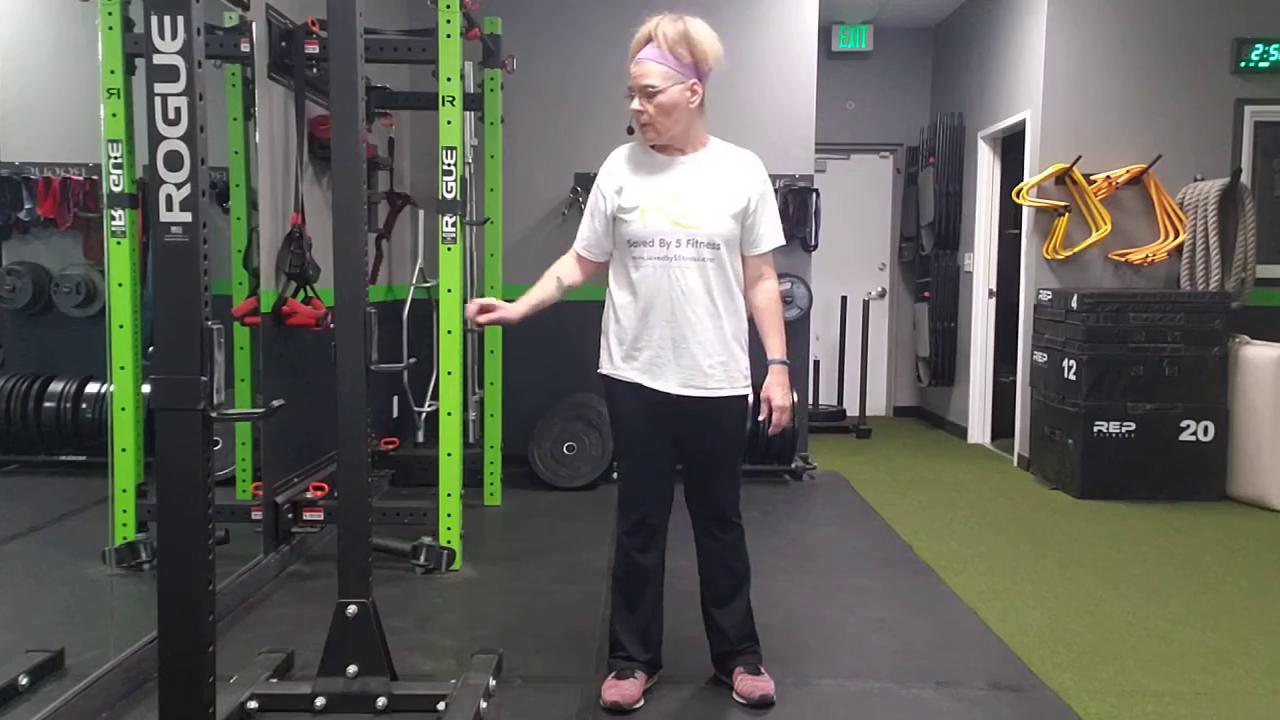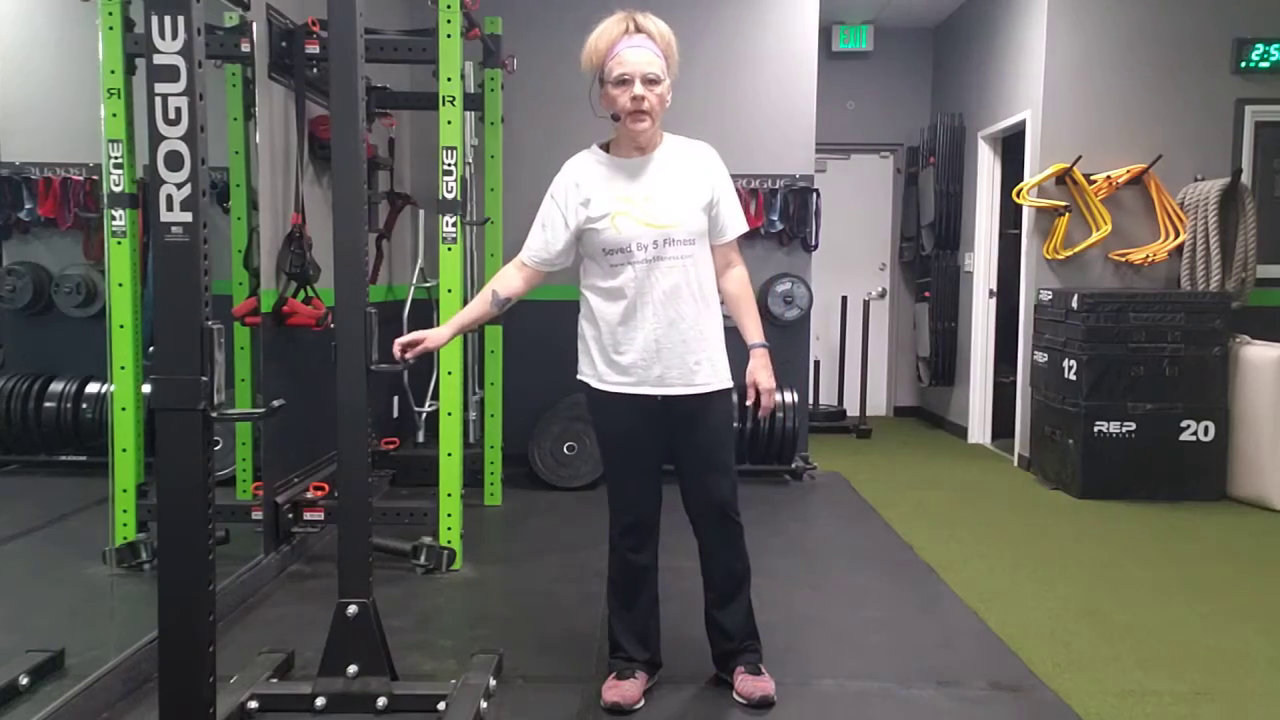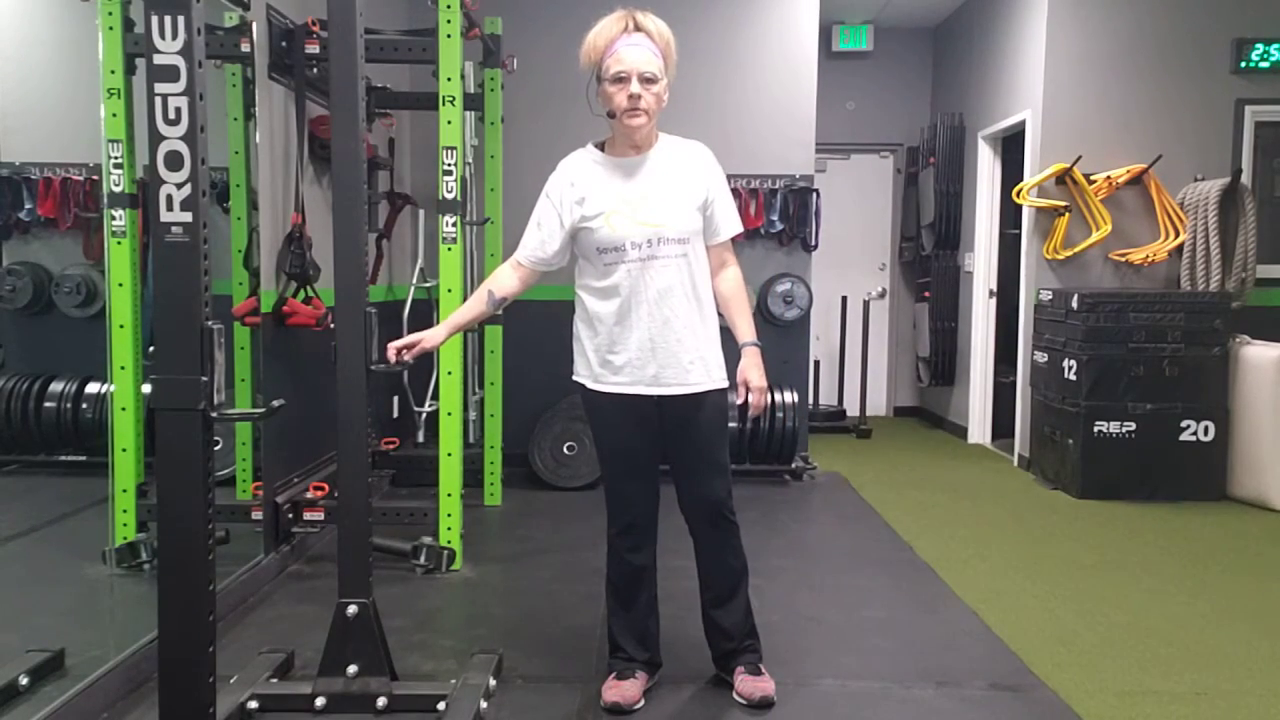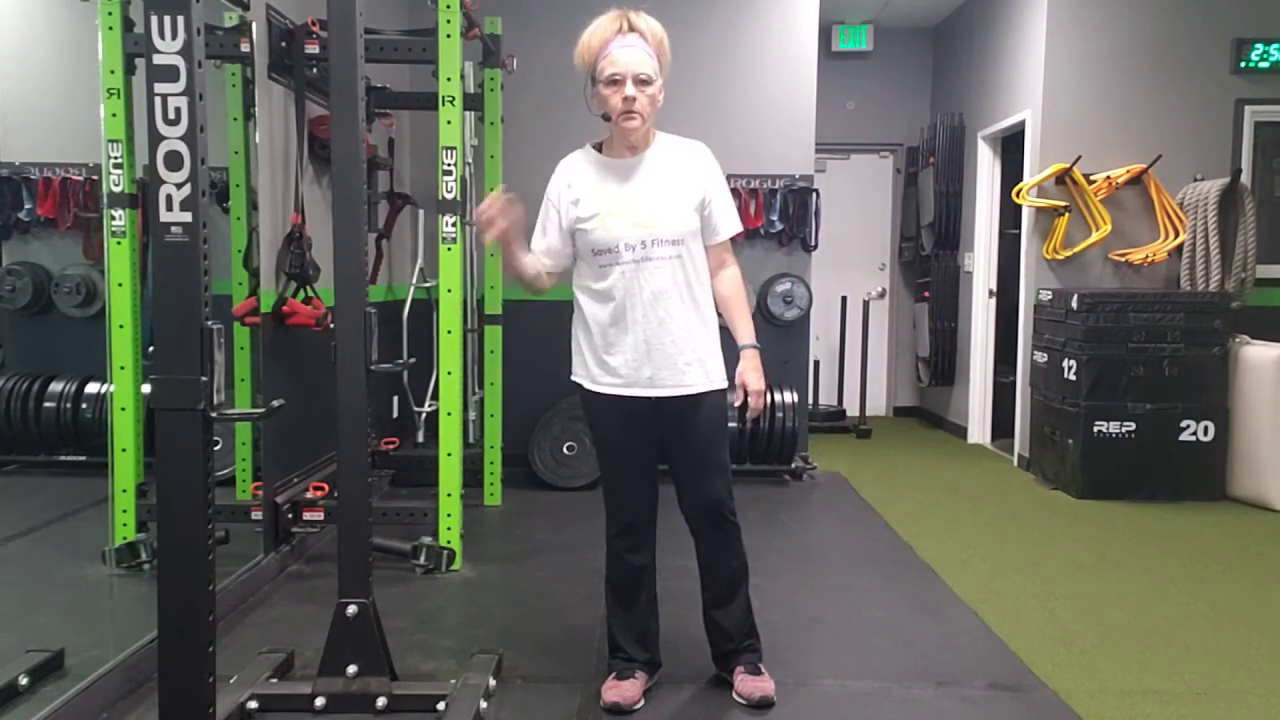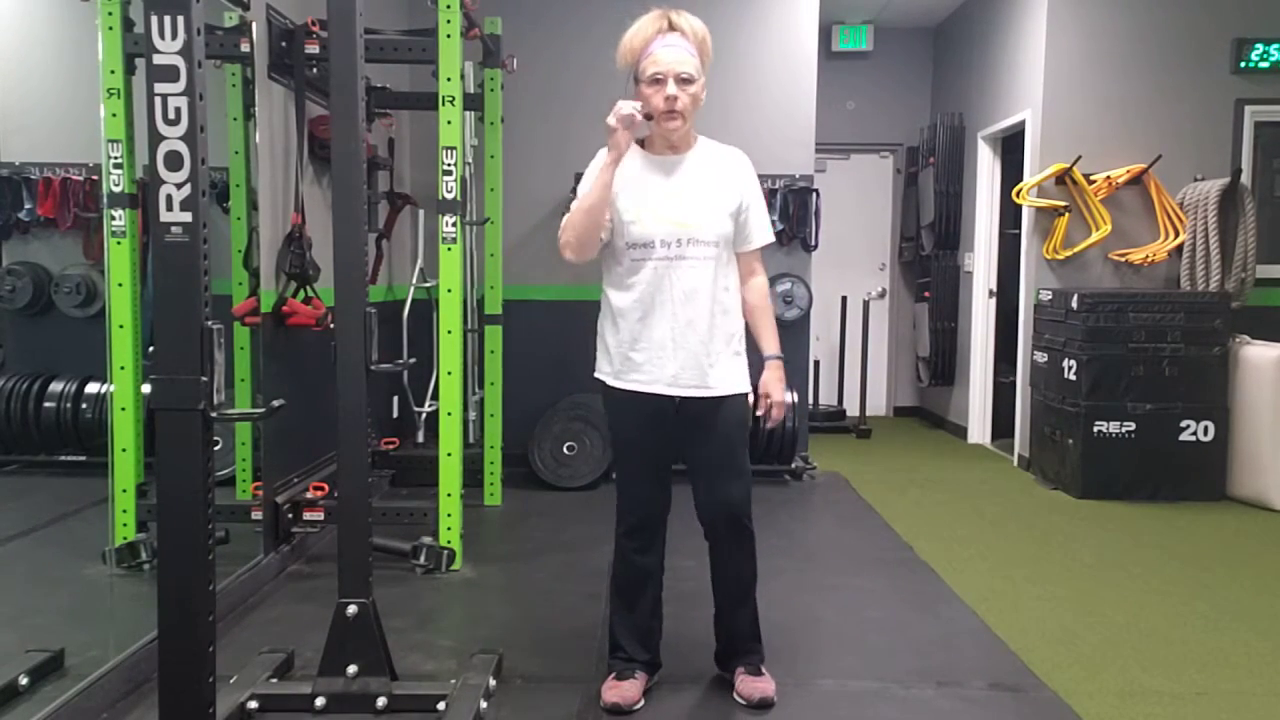
dt=0.7s
person 1, frame 1
left shoulder: (740, 171)
right shoulder: (621, 168)
left elbow: (760, 280)
right elbow: (581, 262)
left wrist: (779, 366)
right wrist: (518, 307)
left hip: (715, 383)
right hip: (635, 378)
left knee: (719, 521)
right knee: (640, 523)
left ankle: (738, 655)
right ankle: (633, 659)
person 1, frame 2
left shoulder: (700, 163)
right shoulder: (581, 176)
left elbow: (728, 266)
right elbow: (525, 270)
left wrist: (758, 349)
right wrist: (447, 329)
left hip: (701, 379)
right hip: (619, 383)
left knee: (718, 517)
right knee: (632, 526)
left ankle: (740, 655)
right ankle: (632, 659)
person 1, frame 3
left shoulder: (695, 163)
right shoulder: (576, 175)
left elbow: (723, 266)
right elbow: (520, 268)
left wrist: (750, 348)
right wrist: (442, 330)
left hip: (695, 377)
right hip: (615, 382)
left knee: (713, 516)
right knee: (629, 525)
left ankle: (739, 654)
right ankle: (632, 659)
person 1, frame 4
left shoulder: (695, 163)
right shoulder: (573, 175)
left elbow: (722, 266)
right elbow: (541, 274)
left wrist: (748, 350)
right wrist: (508, 241)
left hip: (692, 378)
right hip: (612, 382)
left knee: (713, 515)
right knee: (629, 525)
left ankle: (740, 654)
right ankle: (632, 659)
person 1, frame 5
left shoulder: (731, 167)
right shoulder: (614, 163)
left elbow: (751, 275)
right elbow: (574, 250)
left wrist: (773, 360)
right wrist: (613, 157)
left hip: (717, 379)
right hip: (634, 379)
left knee: (729, 518)
right knee: (639, 523)
left ankle: (741, 655)
right ankle: (632, 659)
